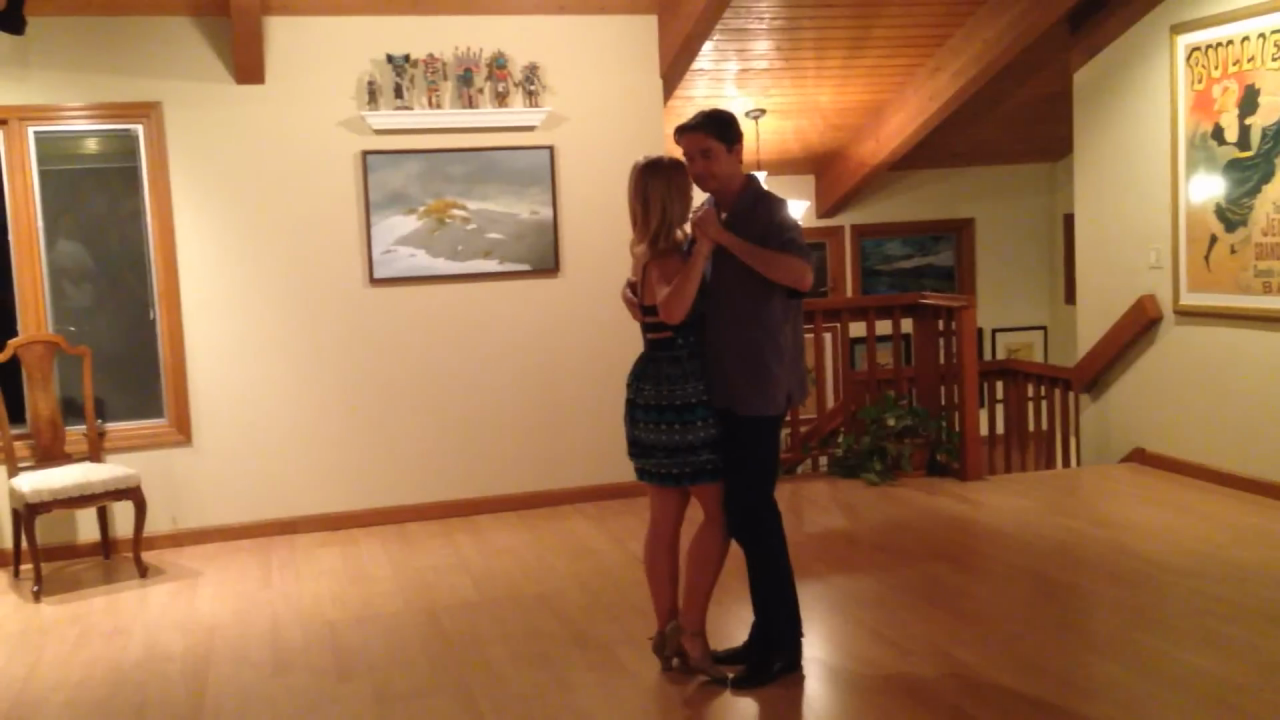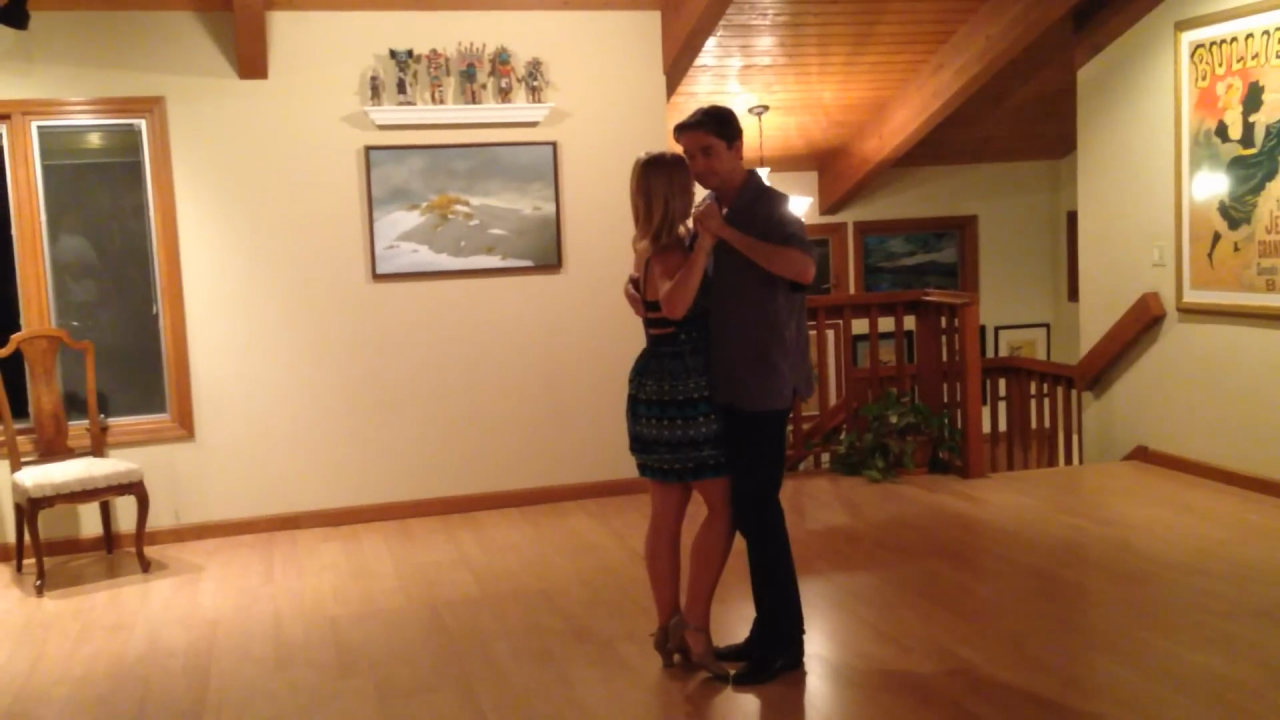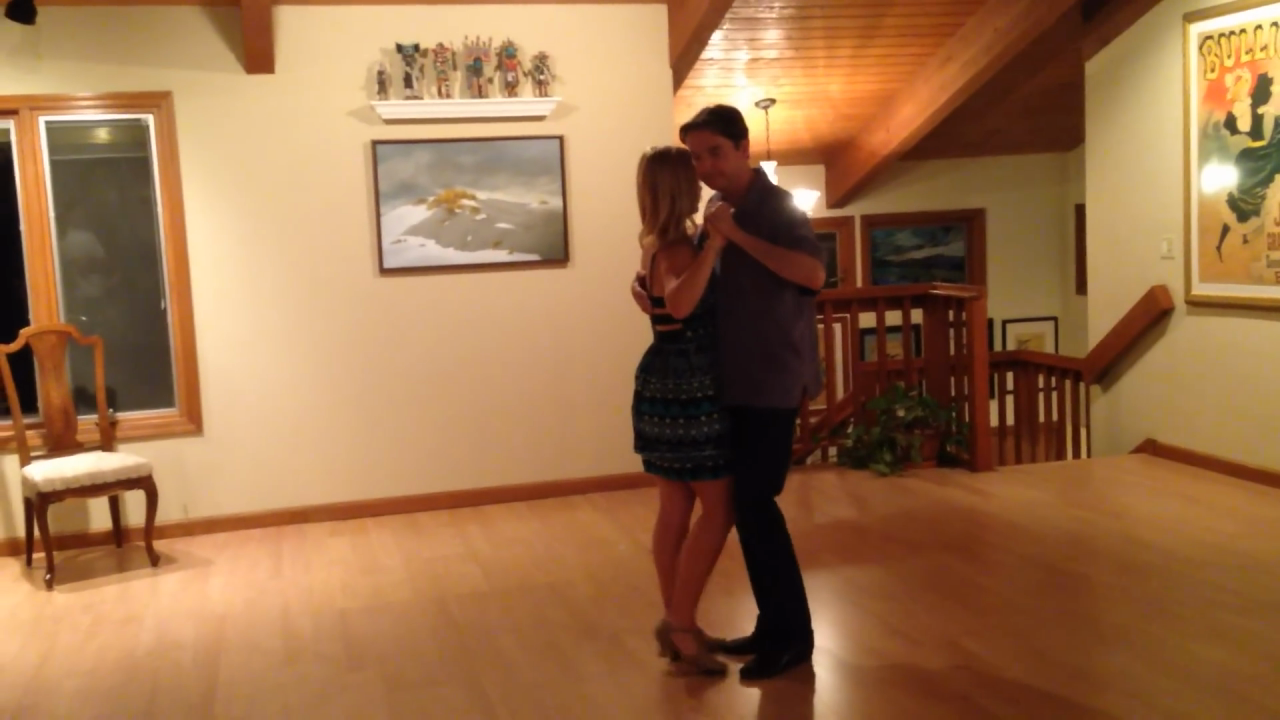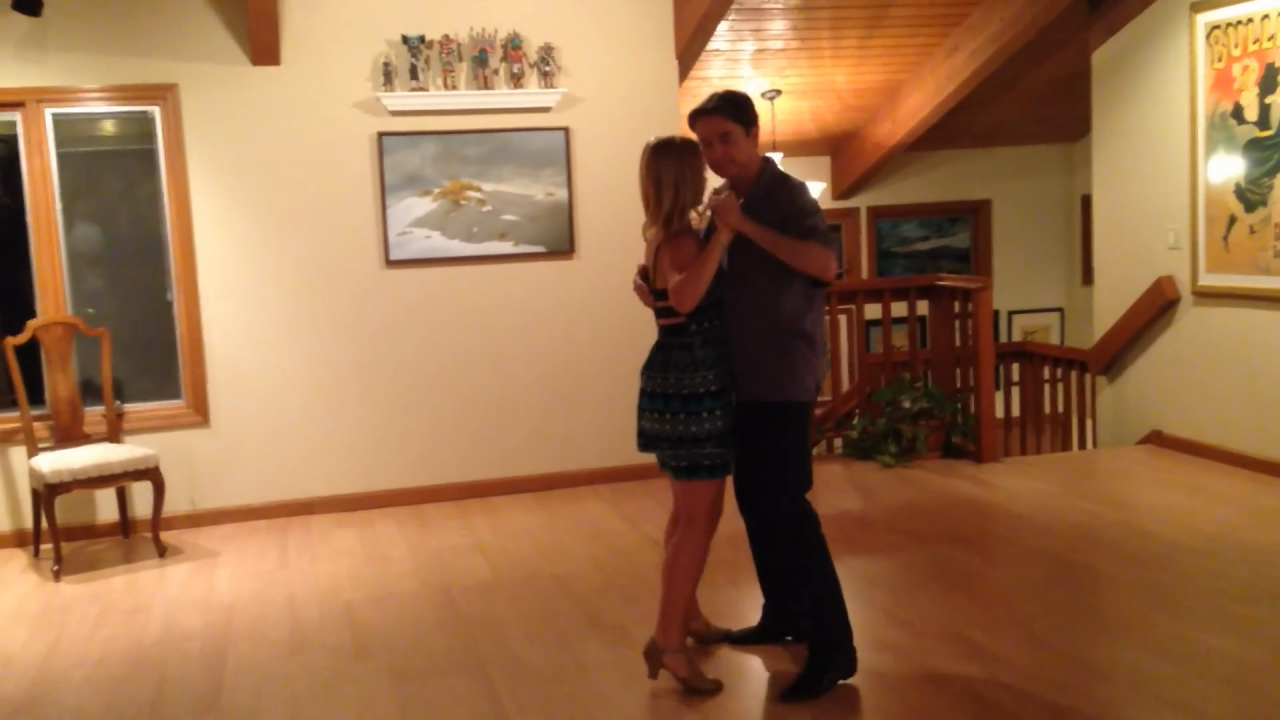
dt=0.4s
person 1, frame 1
left shoulder: (768, 210)
right shoulder: (707, 213)
left elbow: (801, 276)
left wrist: (724, 238)
right wrist: (635, 288)
left hip: (758, 385)
right hip: (726, 385)
left knee: (748, 510)
right knee: (746, 508)
left ankle: (782, 643)
right ankle: (769, 634)
person 1, frame 2
left shoulder: (768, 205)
right shoulder: (707, 211)
left elbow: (803, 269)
left wrist: (726, 233)
right wrist: (637, 284)
left hip: (763, 381)
right hip: (728, 382)
left knee: (757, 507)
right knee: (743, 507)
left ankle: (784, 641)
right ankle: (768, 632)
person 1, frame 3
left shoulder: (778, 207)
right shoulder: (715, 211)
left elbow: (813, 274)
left wrist: (736, 235)
right wrist: (644, 283)
left hip: (772, 380)
right hip: (735, 380)
left knee: (754, 501)
right knee: (743, 502)
left ankle: (792, 633)
right ankle: (774, 626)
person 1, frame 4
left shoulder: (788, 195)
right shoulder: (723, 198)
left elbow: (824, 264)
left wrist: (744, 225)
right wrist: (649, 276)
left hip: (783, 375)
right hip: (742, 374)
left knee: (785, 502)
right knee: (753, 495)
left ankle: (833, 645)
right ankle: (785, 613)
person 2, frame 1
left shoulder: (648, 253)
right shoulder: (667, 257)
right elbow: (673, 311)
right wrist: (701, 251)
left hip: (655, 394)
right hip: (679, 397)
left knee: (665, 518)
right knee: (719, 511)
left ankle: (668, 630)
right ankle: (690, 628)
person 2, frame 2
left shoulder: (649, 249)
right shoulder: (670, 253)
right elbow: (674, 306)
right wrist: (703, 245)
left hip: (657, 390)
right hip: (682, 393)
left knee: (666, 514)
right knee: (723, 507)
left ankle: (670, 626)
right ankle: (693, 623)
person 2, frame 3
left shoulder: (657, 245)
right shoulder: (677, 249)
right elbow: (680, 304)
right wrist: (713, 245)
left hip: (664, 388)
right hip: (688, 391)
left knee: (675, 510)
right knee: (719, 509)
left ankle: (676, 624)
right ankle: (680, 625)
person 2, frame 4
left shoulder: (662, 237)
right shoulder: (681, 241)
right elbow: (685, 298)
right wrist: (722, 236)
left hip: (675, 382)
right hip: (693, 385)
left knee: (688, 508)
right knee: (702, 517)
left ankle: (687, 617)
right ankle: (668, 643)
